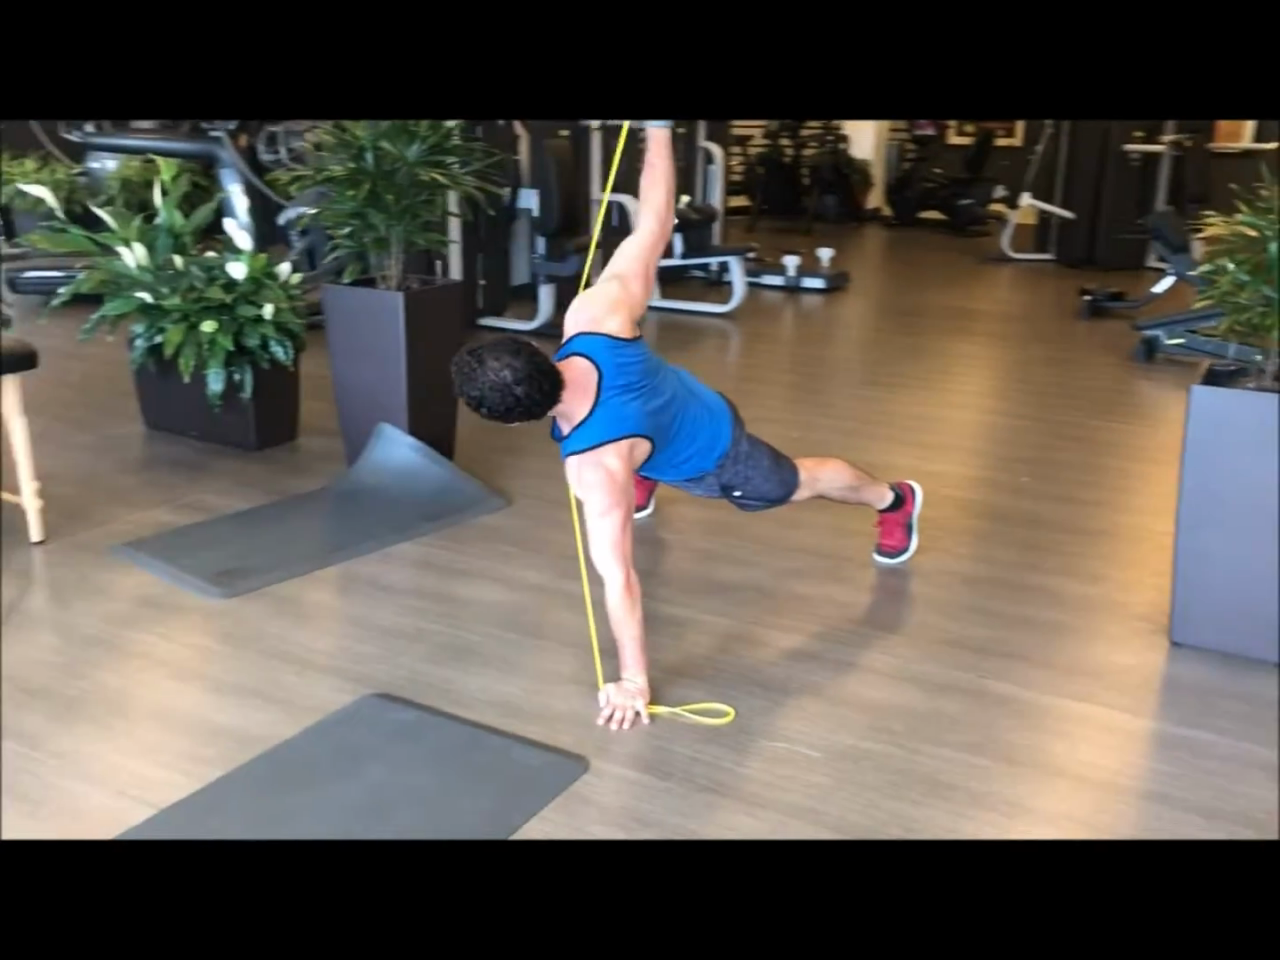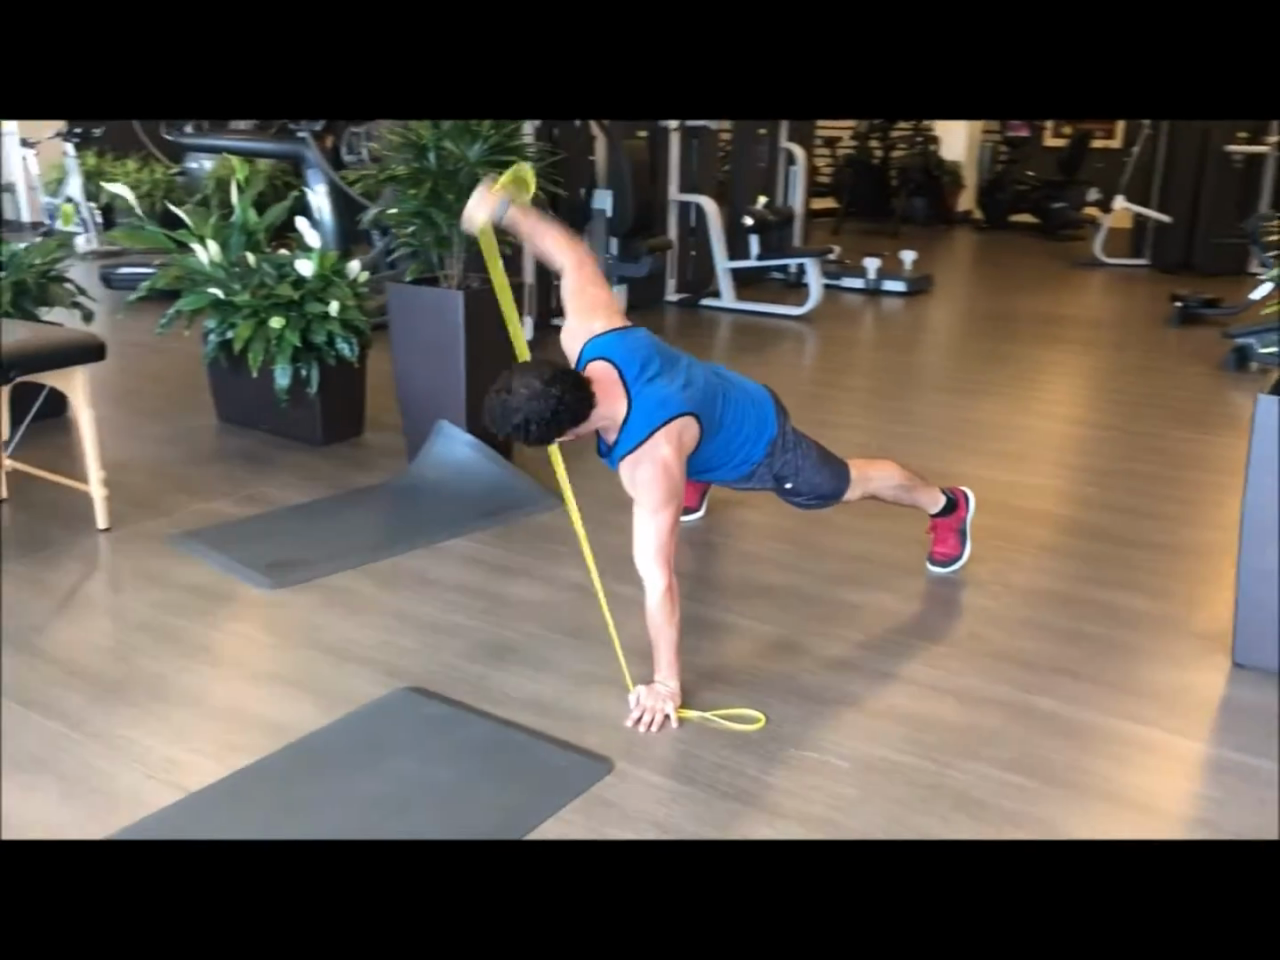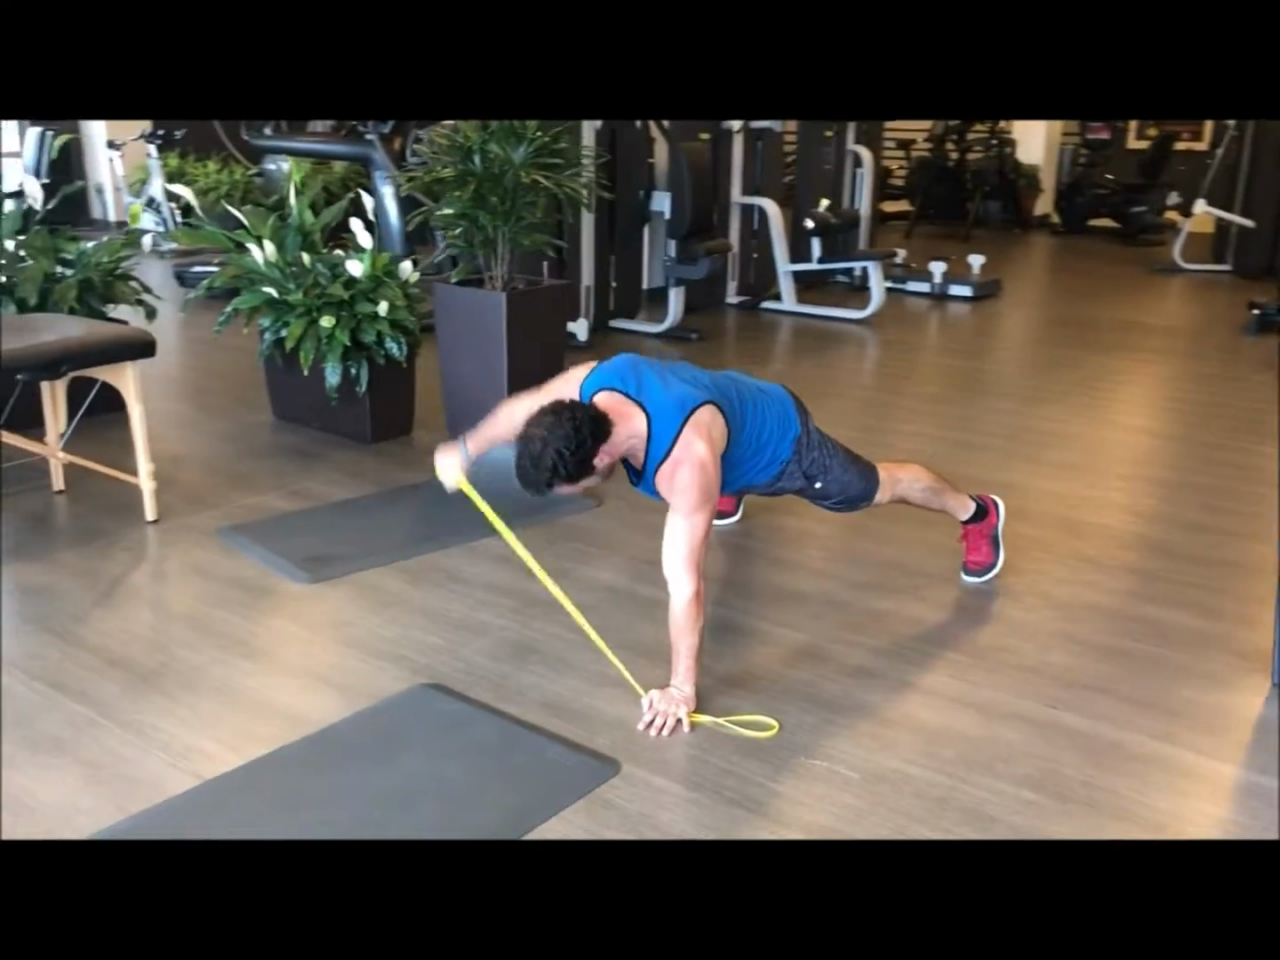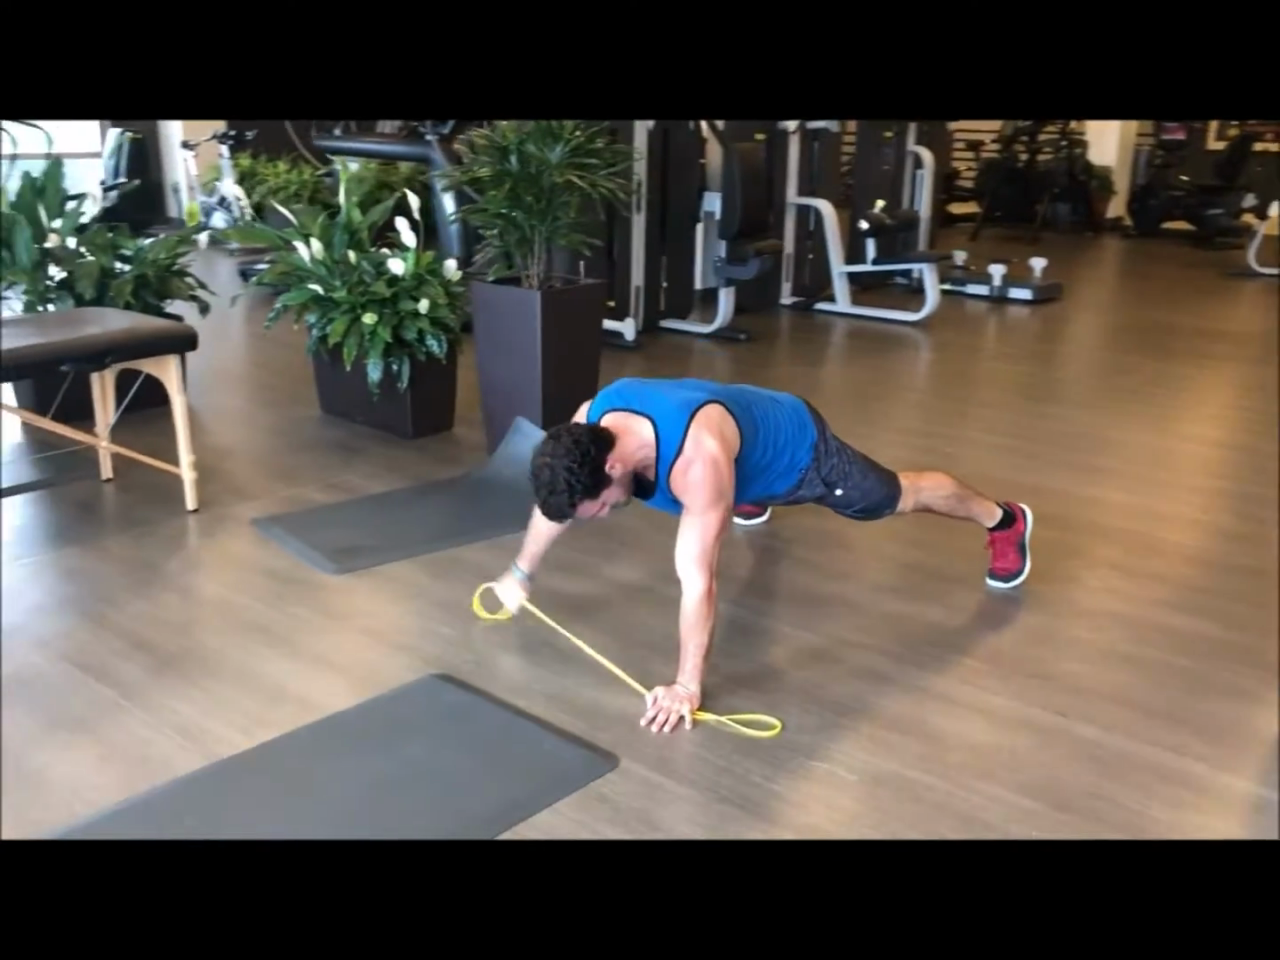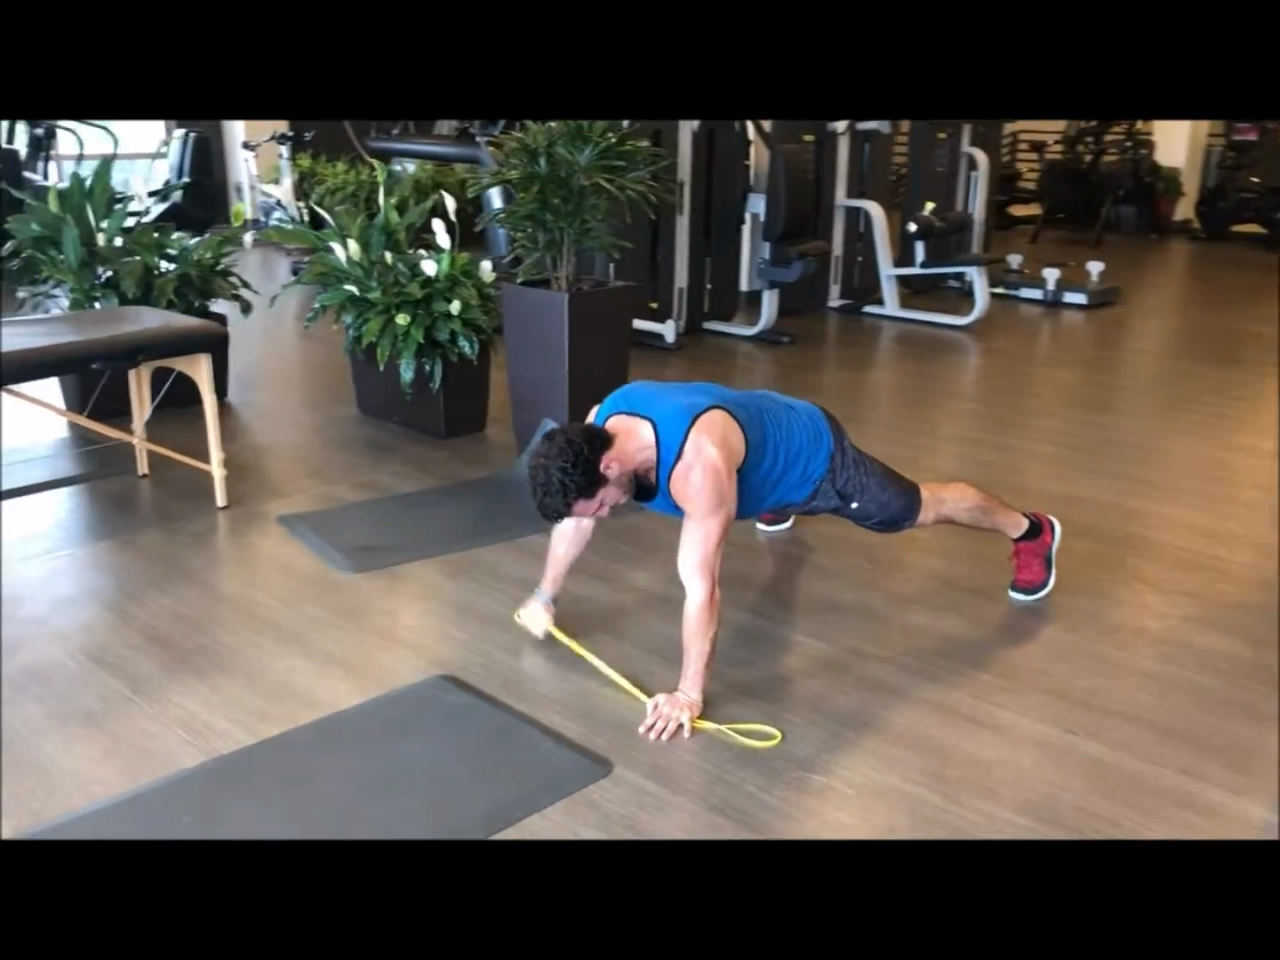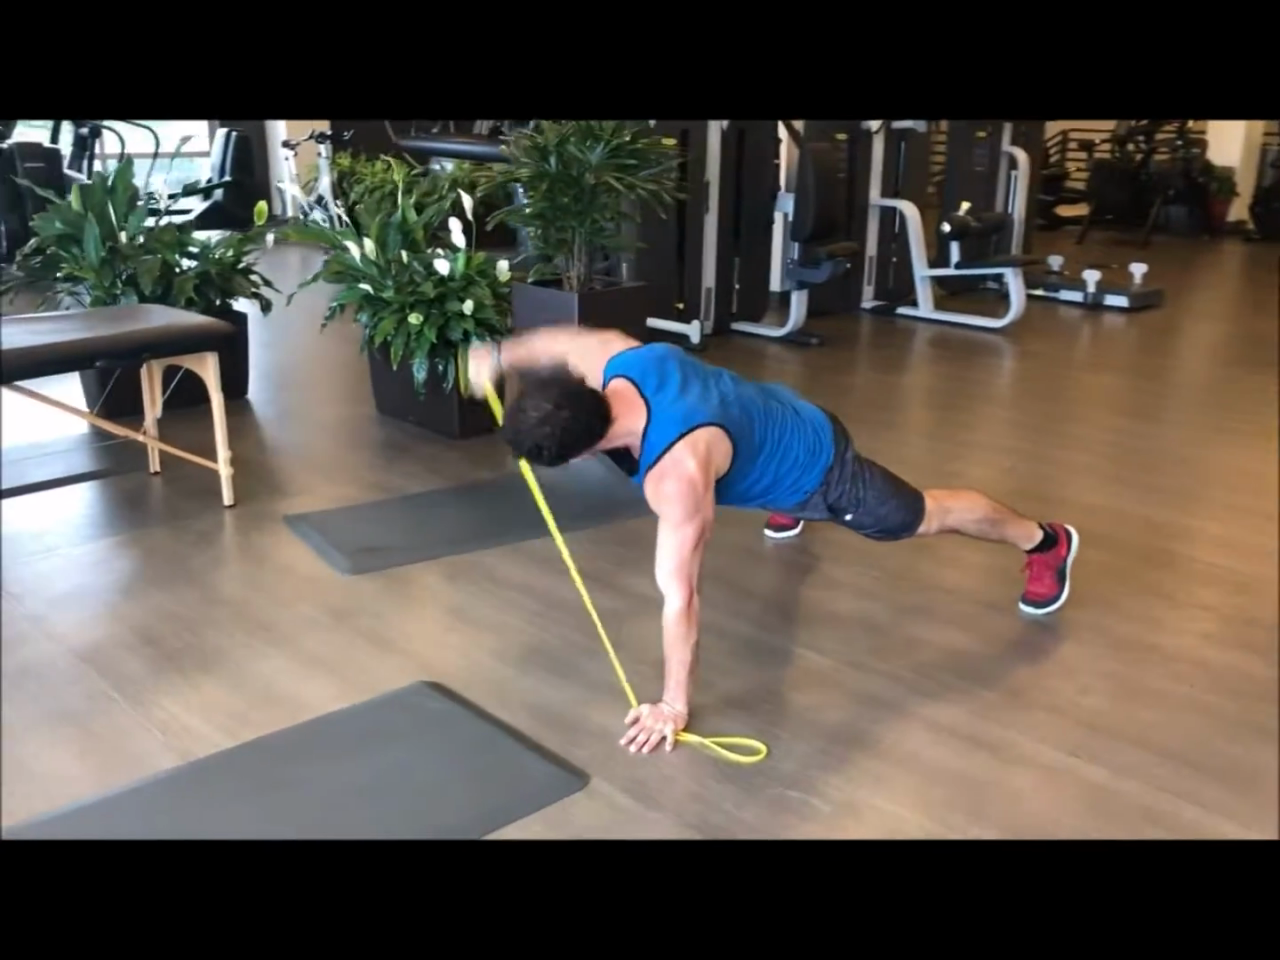
dt=0.3s
person 1, frame 1
left shoulder: (595, 465)
right shoulder: (597, 321)
left elbow: (617, 579)
right elbow: (651, 230)
left wrist: (634, 682)
right wrist: (658, 132)
left hip: (714, 459)
right hip: (690, 406)
left knee: (800, 485)
left ankle: (895, 499)
person 1, frame 2
left shoulder: (648, 459)
right shoulder: (594, 340)
left elbow: (658, 580)
right elbow: (574, 257)
left wrist: (665, 685)
right wrist: (506, 210)
left hip: (761, 452)
right hip: (731, 402)
left knee: (848, 485)
left ankle: (946, 506)
right ankle: (693, 481)
person 1, frame 3
left shoulder: (684, 462)
right shoulder: (585, 388)
left elbow: (684, 583)
right elbow: (525, 408)
left wrist: (681, 689)
right wrist: (463, 449)
left hip: (785, 446)
right hip: (738, 412)
left knee: (877, 487)
left ankle: (976, 514)
right ankle: (732, 493)
person 1, frame 4
left shoulder: (696, 460)
right shoulder: (592, 419)
left elbow: (697, 581)
right elbow: (554, 499)
left wrist: (686, 686)
right wrist: (518, 573)
left hip: (804, 456)
right hip: (759, 423)
left knee: (900, 497)
right knee: (741, 498)
left ankle: (1004, 521)
right ankle: (755, 492)
person 1, frame 5
left shoulder: (698, 467)
right shoulder: (601, 422)
left elbow: (700, 589)
right elbow: (572, 515)
left wrist: (688, 696)
right wrist: (543, 596)
left hip: (821, 464)
right hip: (779, 426)
left knee: (925, 507)
right knee: (760, 498)
left ankle: (1030, 532)
right ankle: (780, 506)
person 1, frame 6
left shoulder: (675, 472)
right shoulder: (613, 364)
left elbow: (678, 596)
right elbow: (563, 343)
left wrist: (673, 705)
right wrist: (499, 355)
left hip: (820, 473)
right hip: (782, 418)
left knee: (926, 516)
left ankle: (1045, 541)
right ankle: (788, 505)
